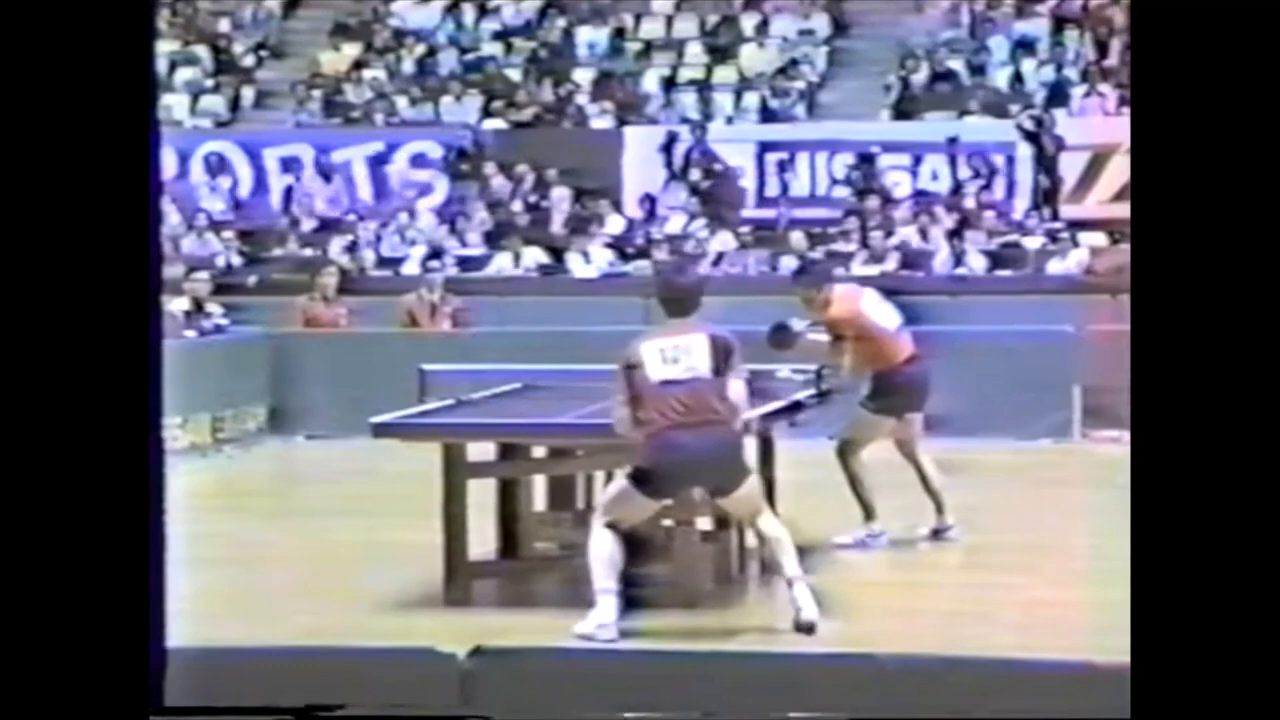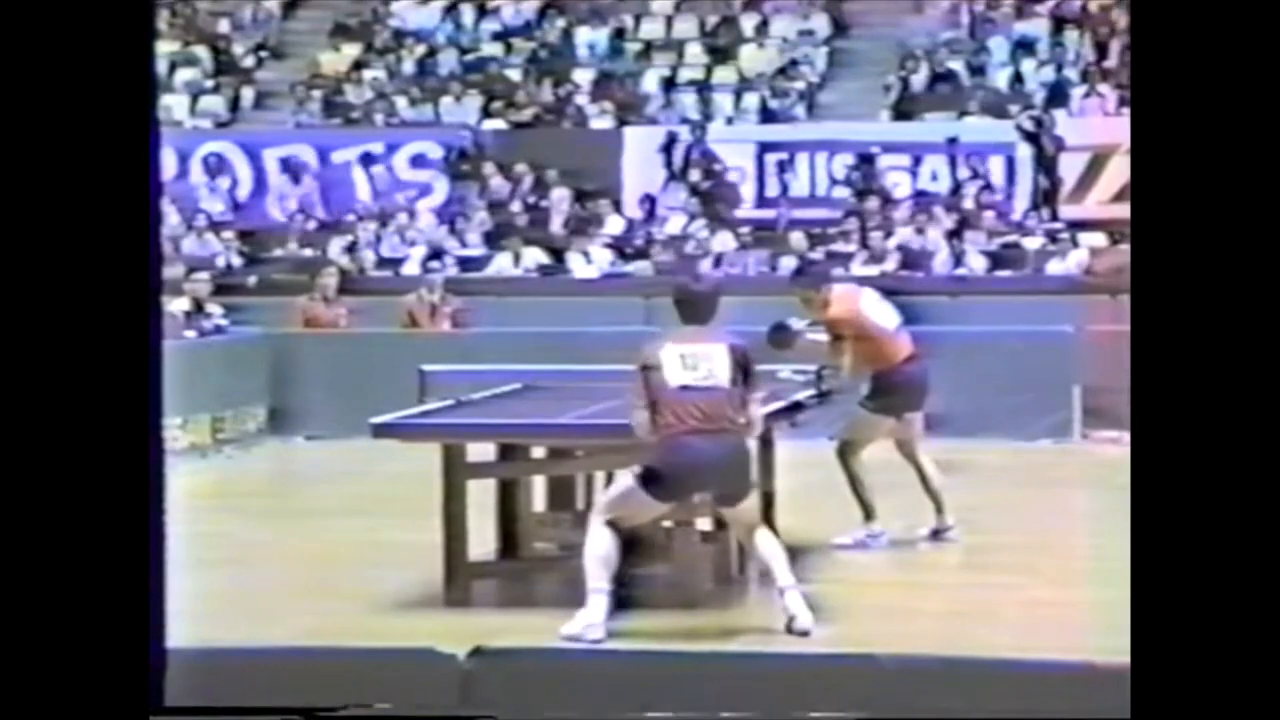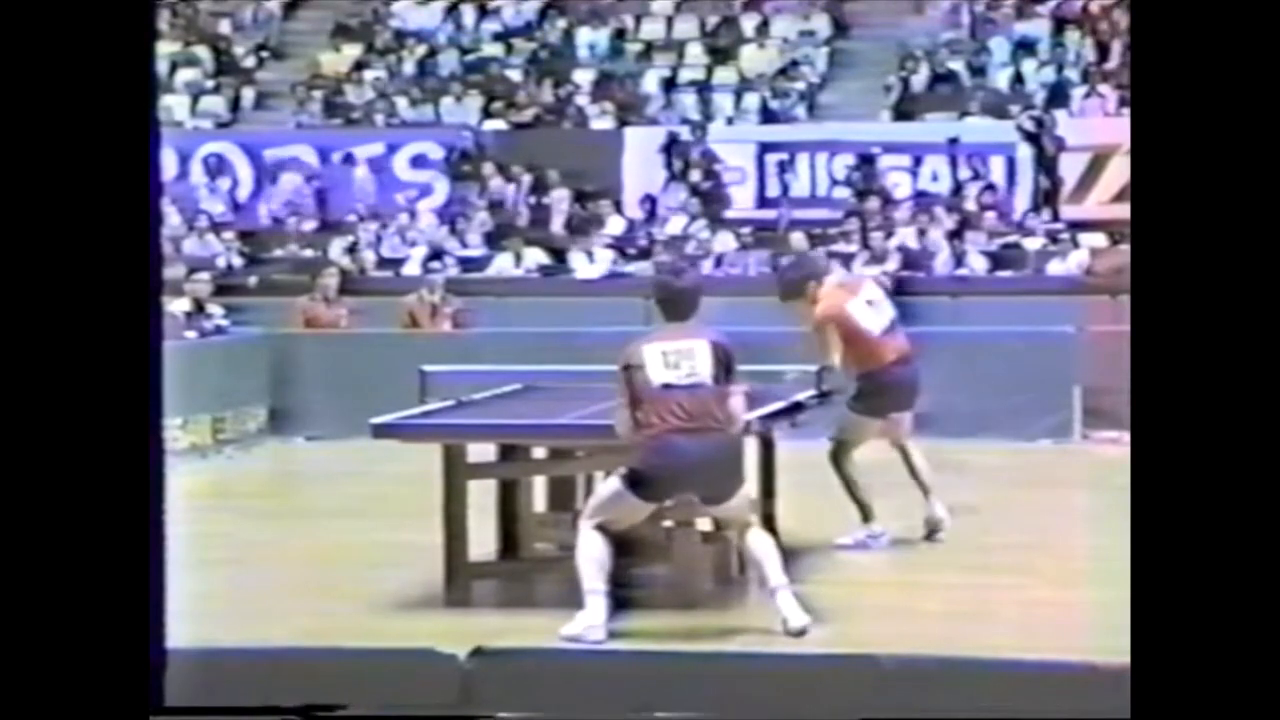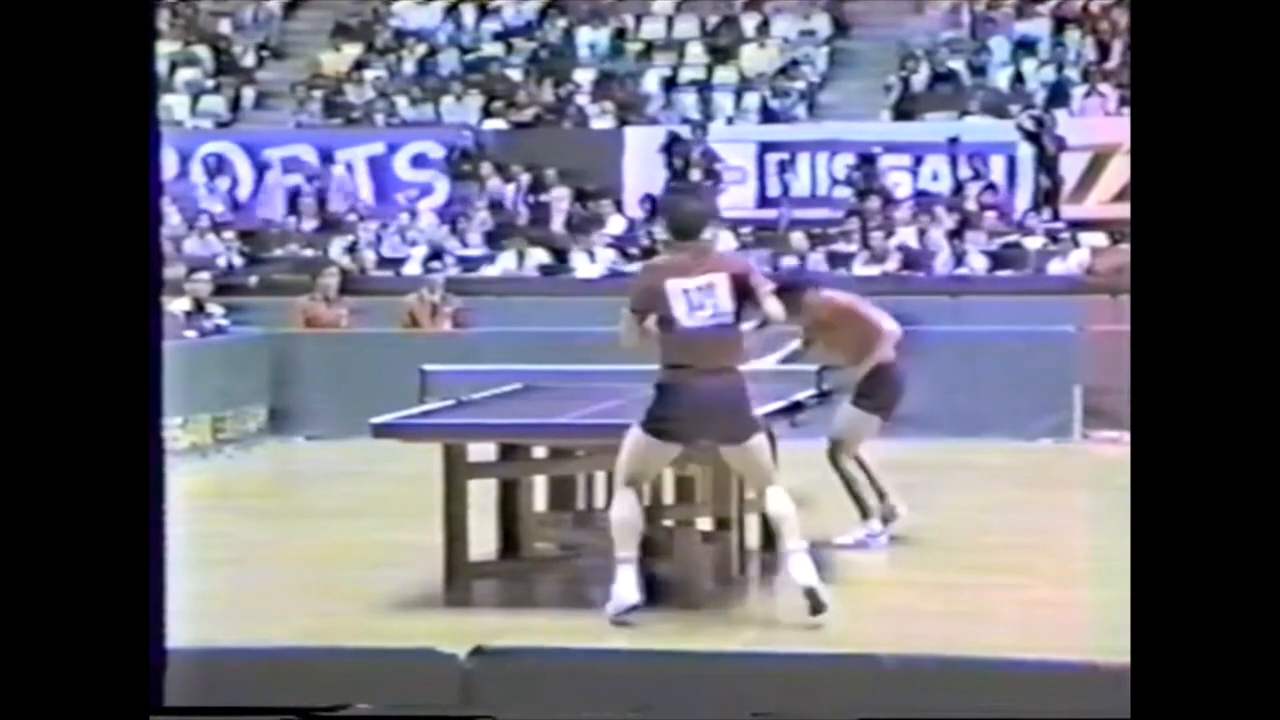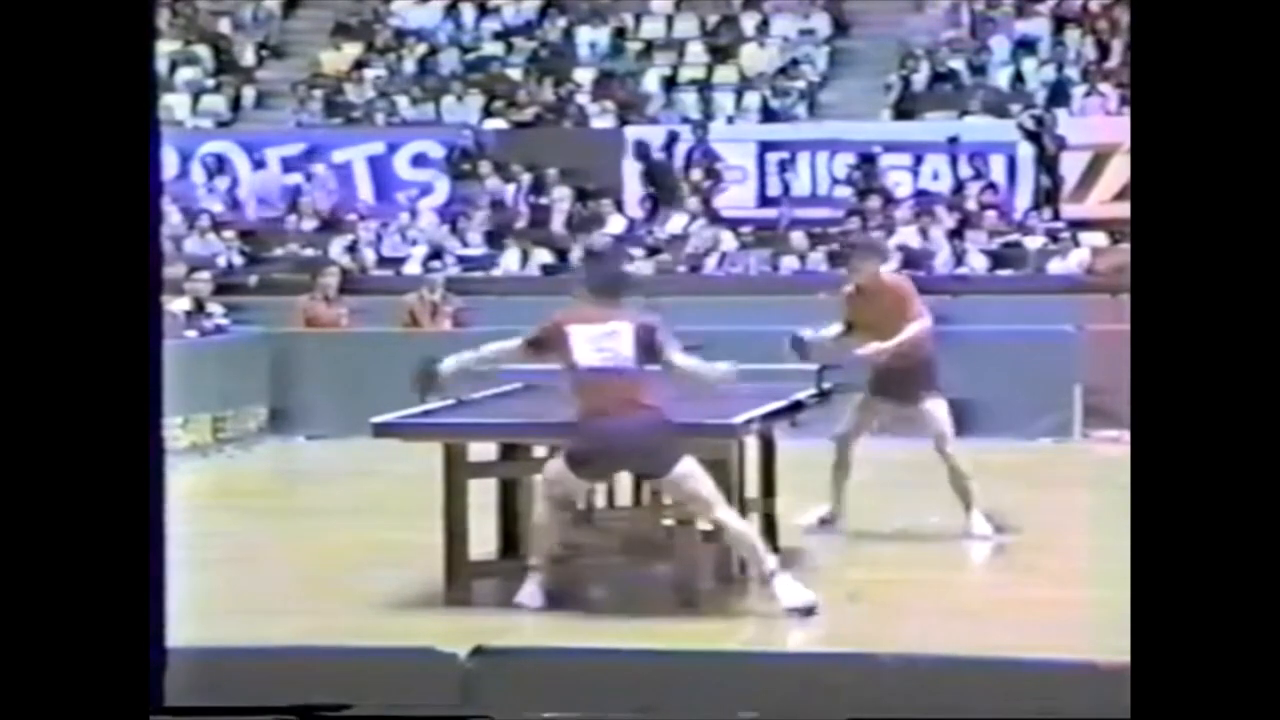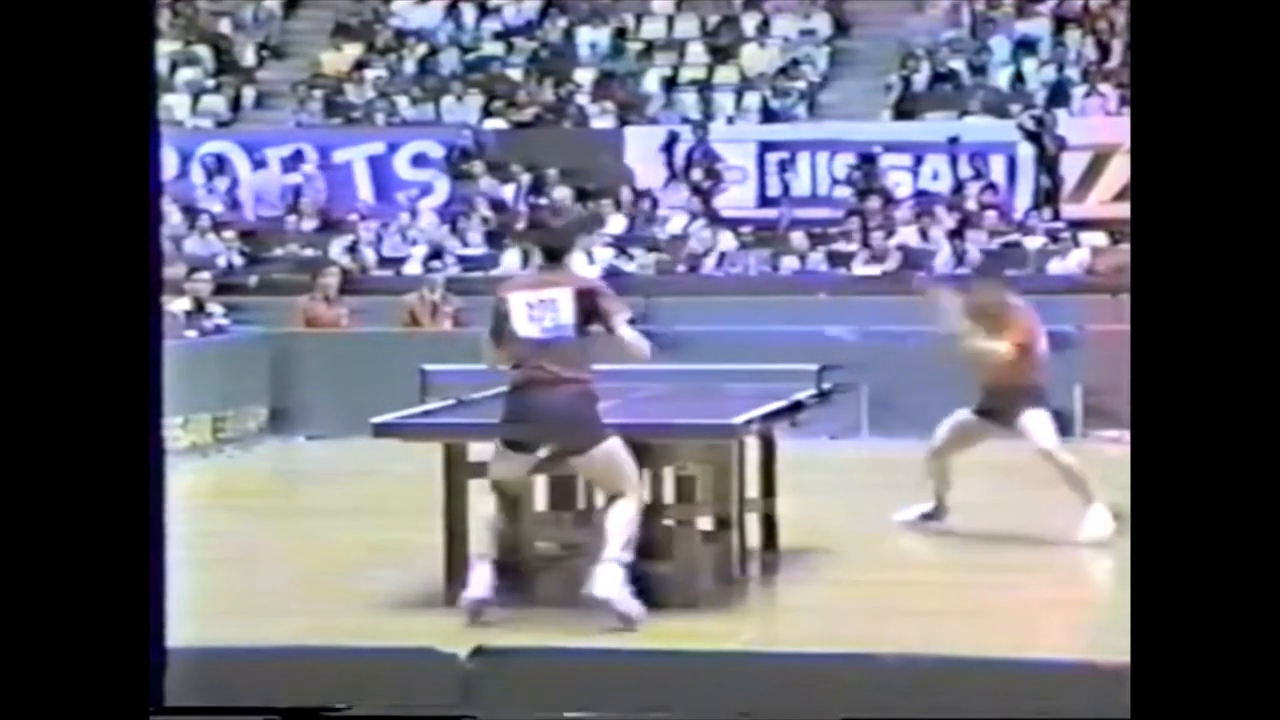
dt=0.5s
person 1, frame 1
left shoulder: (638, 349)
right shoulder: (719, 340)
left elbow: (623, 423)
right elbow: (738, 401)
left hip: (665, 454)
right hip: (720, 448)
left knee: (605, 521)
right knee: (760, 515)
left ankle: (605, 614)
right ankle: (801, 598)
person 1, frame 2
left shoulder: (654, 353)
right shoulder: (736, 349)
left elbow: (643, 427)
right elbow: (755, 421)
left hip: (675, 459)
right hip: (730, 457)
left knee: (602, 519)
right knee: (753, 527)
left ankle: (594, 614)
right ankle: (795, 605)
person 1, frame 3
left shoulder: (636, 352)
right shoulder: (717, 343)
left elbow: (624, 428)
right elbow: (737, 417)
left hip: (660, 459)
right hip: (718, 455)
left knee: (592, 523)
right knee: (748, 524)
left ankle: (594, 615)
right ankle: (787, 604)
person 1, frame 4
left shoulder: (652, 273)
right shoulder: (734, 268)
left elbow: (630, 336)
right elbow: (775, 315)
left hip: (677, 395)
right hip: (728, 393)
left knee: (627, 482)
right knee: (767, 484)
left ankle: (627, 584)
right ankle: (801, 568)
person 1, frame 5
left shoulder: (563, 325)
right shoulder: (640, 324)
left elbow: (513, 350)
right elbow: (681, 363)
left wrist: (463, 359)
right wrist: (719, 371)
left hip: (596, 435)
right hip: (648, 429)
left knee: (549, 493)
right knee: (717, 508)
left ankle: (533, 586)
right ankle: (781, 584)
person 1, frame 6
left shoulder: (509, 291)
right shoulder: (589, 287)
left elbow: (496, 357)
right elbow: (629, 341)
right wrist: (644, 348)
left hip: (524, 408)
right hip: (575, 405)
left knee: (500, 491)
right knee: (629, 493)
left ankle: (481, 579)
right ankle: (609, 575)
person 2, frame 1
left shoulder: (838, 313)
right shoulder: (856, 291)
left elbow: (844, 365)
left hip: (894, 381)
right hip: (914, 372)
left knee: (847, 450)
right knee: (912, 450)
left ankle: (873, 529)
right ankle: (944, 522)
person 2, frame 2
left shoulder: (837, 314)
right shoulder: (853, 291)
left elbow: (843, 366)
left hip: (893, 381)
right hip: (914, 371)
left knee: (847, 450)
right knee: (912, 450)
left ankle: (873, 529)
right ankle: (944, 522)
person 2, frame 3
left shoulder: (823, 313)
right shoulder: (856, 282)
left elbow: (835, 364)
left hip: (880, 382)
right hip: (906, 372)
left knee: (840, 454)
right knee: (902, 442)
left ankle: (872, 530)
right ankle: (935, 508)
person 2, frame 4
left shoulder: (842, 307)
right shoulder: (815, 315)
left elbow: (891, 331)
right elbow: (809, 344)
left wrist: (864, 366)
left hip: (880, 381)
right hip: (864, 380)
left knee: (838, 451)
right knee: (845, 447)
left ankle: (871, 527)
right ankle: (888, 505)
person 2, frame 5
left shoulder: (898, 285)
right shoulder: (851, 295)
left elbow: (924, 323)
right elbow: (850, 326)
left wrist: (887, 346)
right wrist: (818, 335)
left hip: (917, 371)
right hip: (884, 375)
left knee: (945, 447)
right knee: (842, 438)
left ankle: (974, 513)
right ankle: (834, 510)
person 2, frame 6
left shoulder: (1017, 314)
right shoulder: (979, 309)
left elbow: (1001, 354)
left wrist: (969, 339)
left hip: (1025, 397)
right hip: (992, 398)
left knee: (1049, 449)
right knee: (936, 453)
left ankle: (1095, 511)
right ankle: (938, 505)
